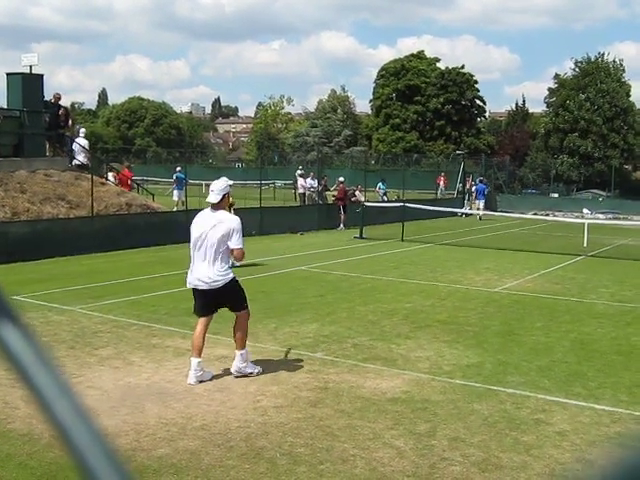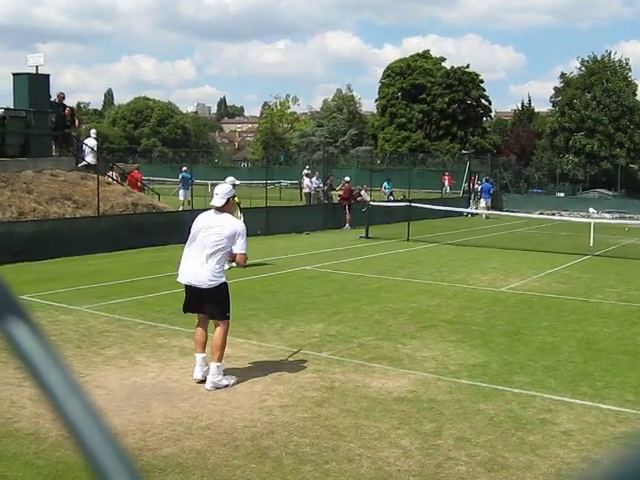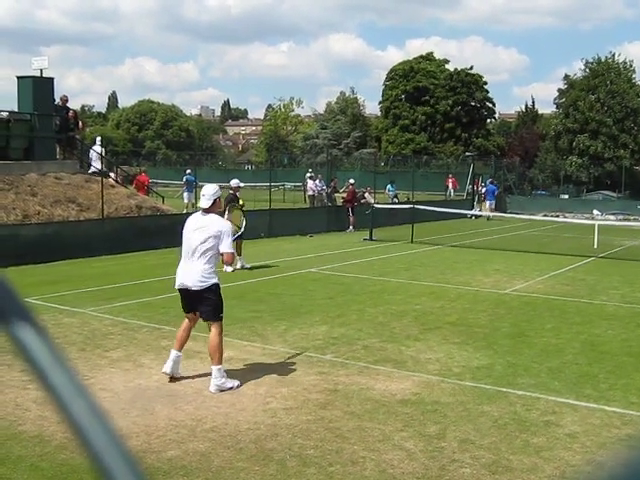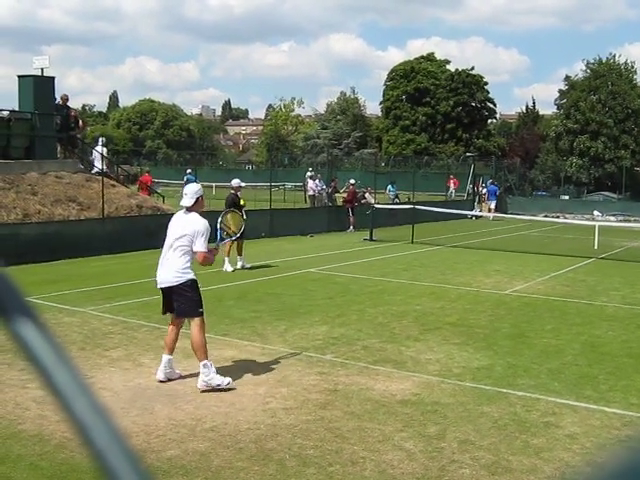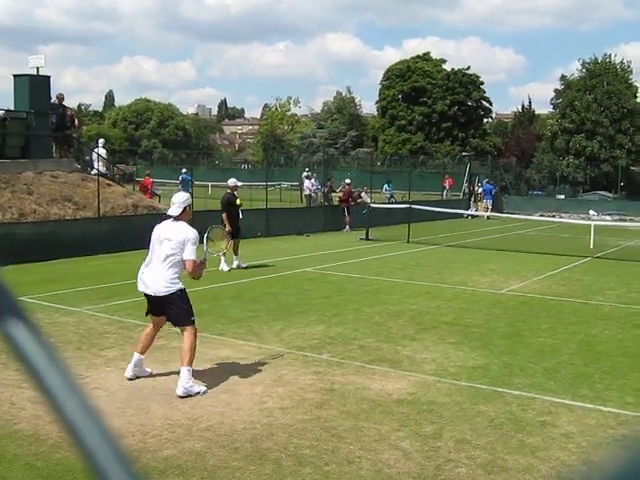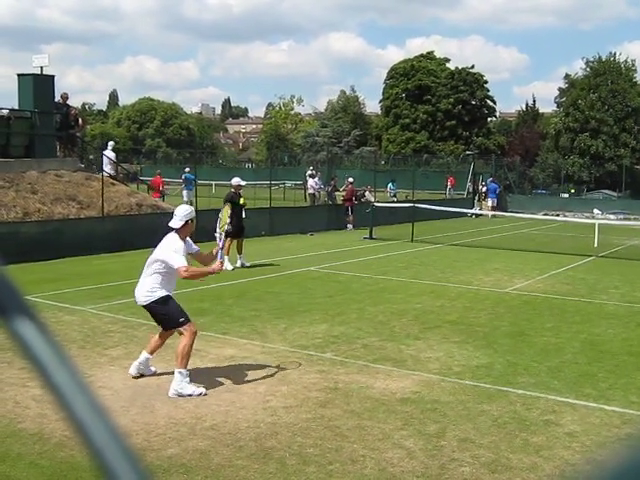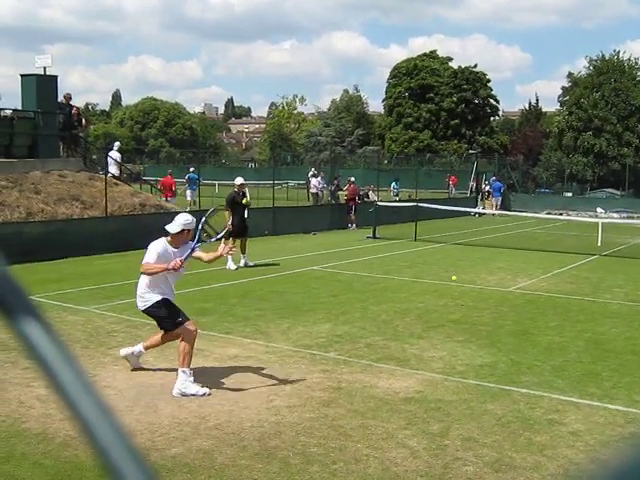
dt=0.3s
person 1, frame 1
left shoulder: (199, 217)
right shoulder: (232, 221)
right elbow: (238, 255)
left hip: (197, 279)
right hip: (221, 279)
left knee: (203, 322)
right knee: (243, 314)
left ankle: (195, 370)
right ankle: (241, 362)
person 1, frame 2
left shoulder: (201, 218)
right shoulder: (237, 225)
right elbow: (241, 260)
left hip: (189, 277)
right hip: (212, 281)
left knee: (201, 320)
right knee: (222, 324)
left ankle: (201, 368)
right ankle: (215, 376)
person 1, frame 3
left shoulder: (191, 219)
right shoulder: (223, 225)
right elbow: (228, 260)
right wrist: (225, 254)
left hip: (184, 279)
right hip: (204, 281)
left knee: (190, 318)
right knee: (215, 326)
left ankle: (172, 363)
right ankle: (218, 378)
person 1, frame 4
left shoulder: (176, 217)
right shoulder: (201, 223)
right elbow: (202, 259)
left wrist: (209, 252)
right wrist: (212, 257)
left hip: (164, 277)
right hip: (182, 278)
left knee: (176, 323)
right knee: (197, 322)
left ankle: (166, 368)
right ankle: (207, 374)
person 1, frame 5
left shoulder: (160, 227)
right shoulder: (190, 233)
right elbow: (190, 268)
left wrist: (195, 266)
right wrist: (199, 270)
left hip: (147, 283)
right hip: (168, 287)
left knee: (156, 324)
right knee: (189, 330)
left ankle: (135, 366)
right ankle: (186, 382)
person 1, frame 6
left shoulder: (183, 240)
right shoulder: (174, 245)
left elbow: (202, 257)
right elbow: (186, 273)
left wrist: (216, 252)
right wrist: (212, 269)
left hip: (152, 293)
right hip: (154, 295)
left knee: (168, 329)
right knee: (189, 331)
left ankle: (141, 364)
right ankle: (180, 383)
person 1, frame 7
left shoulder: (186, 245)
right shoulder: (157, 247)
left elbow: (205, 257)
right elbow: (144, 269)
left wrist: (219, 253)
right wrist: (167, 266)
left hip: (162, 297)
right hip: (152, 299)
left knee: (174, 332)
right knee: (189, 330)
left ankle: (134, 351)
right ankle: (184, 383)
